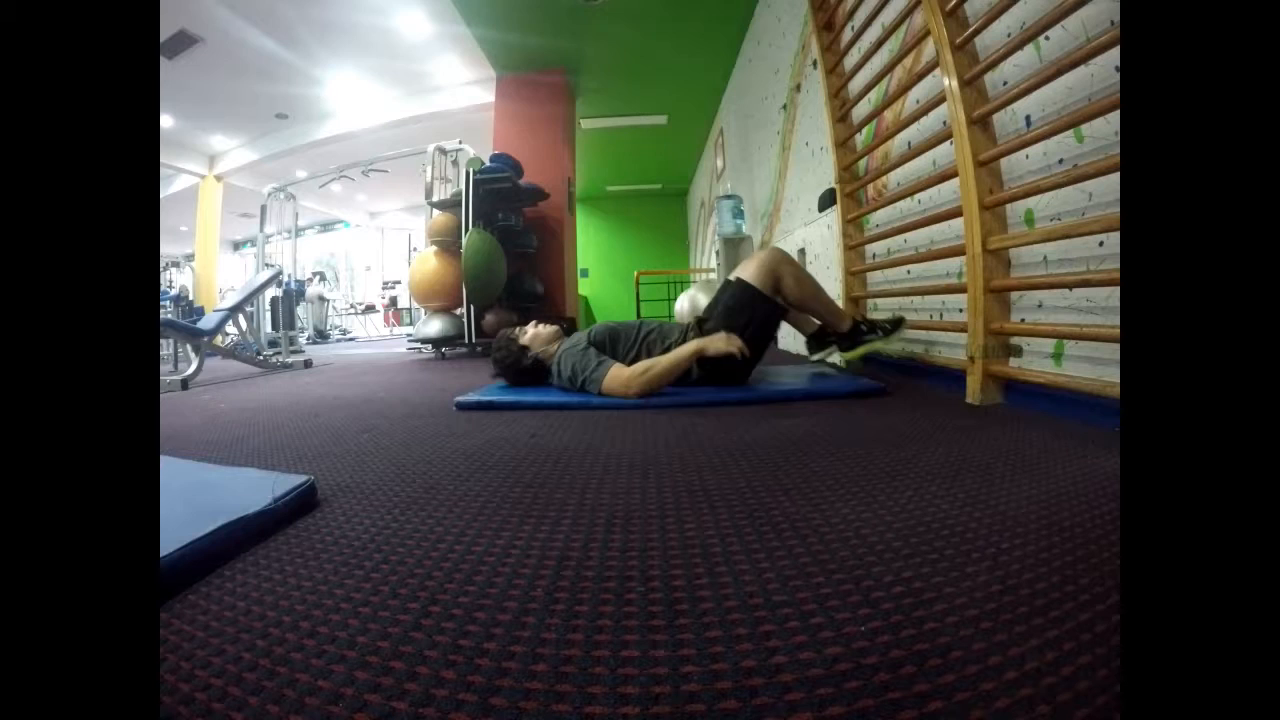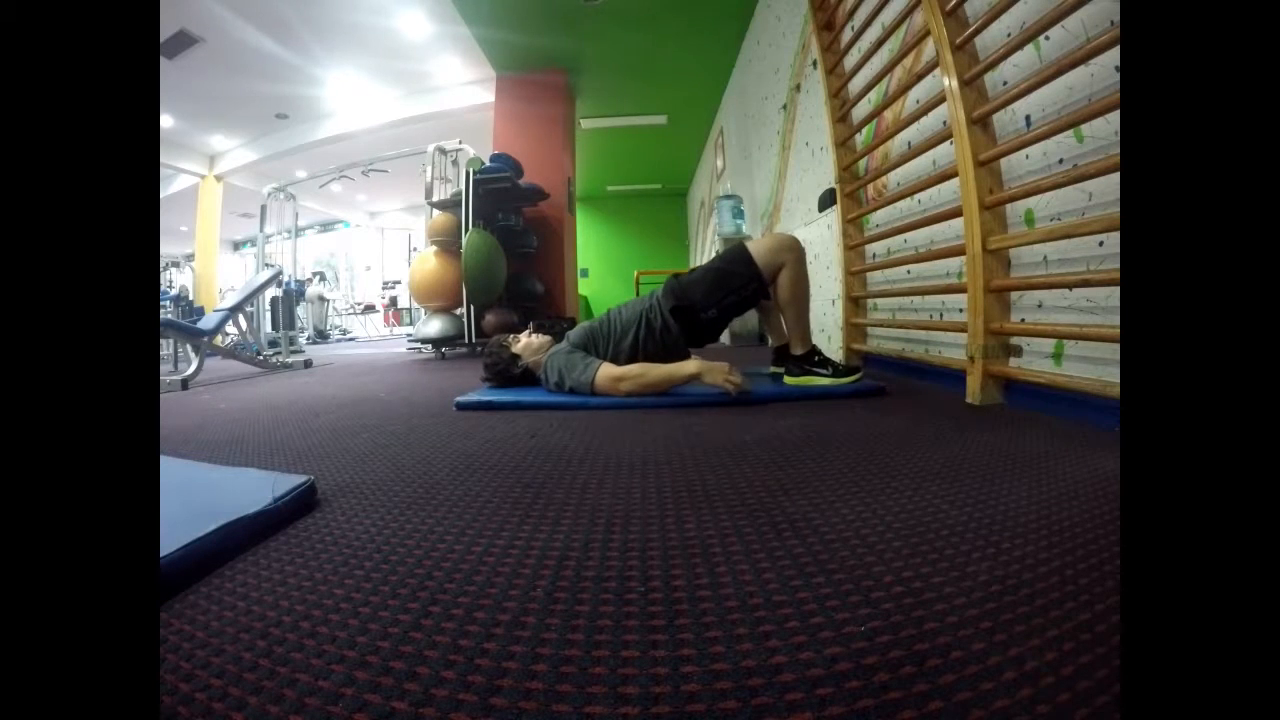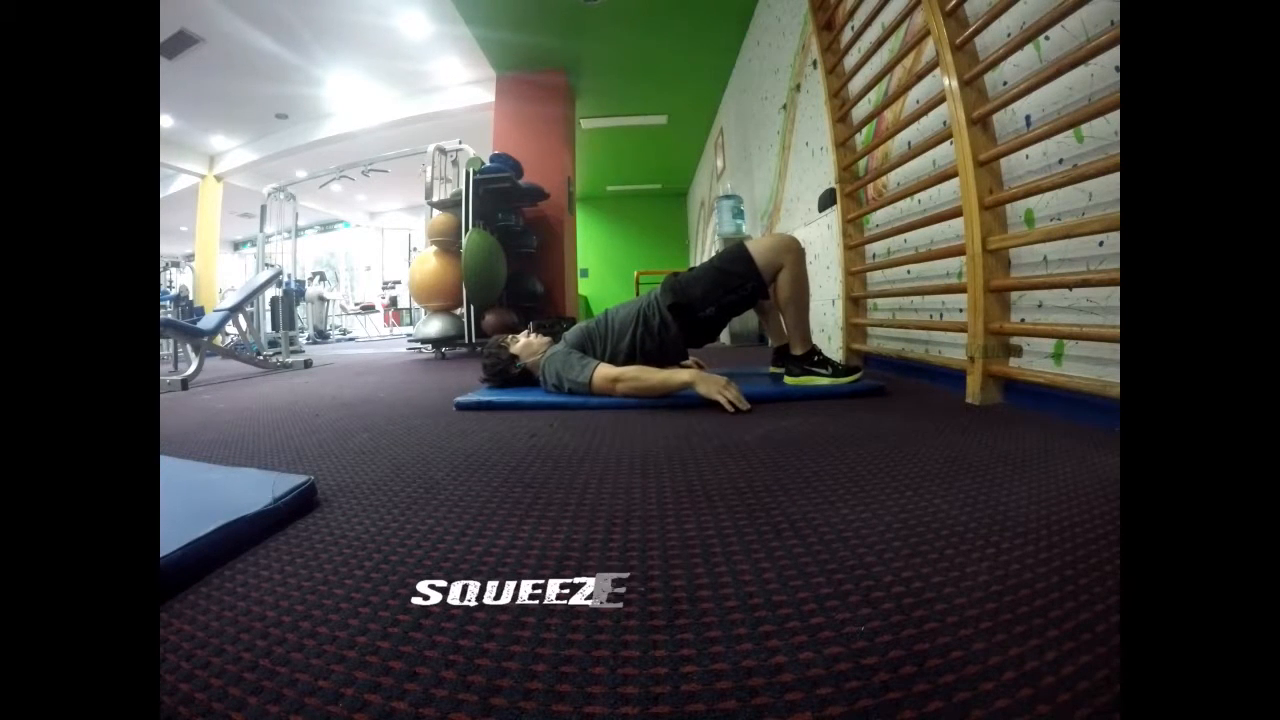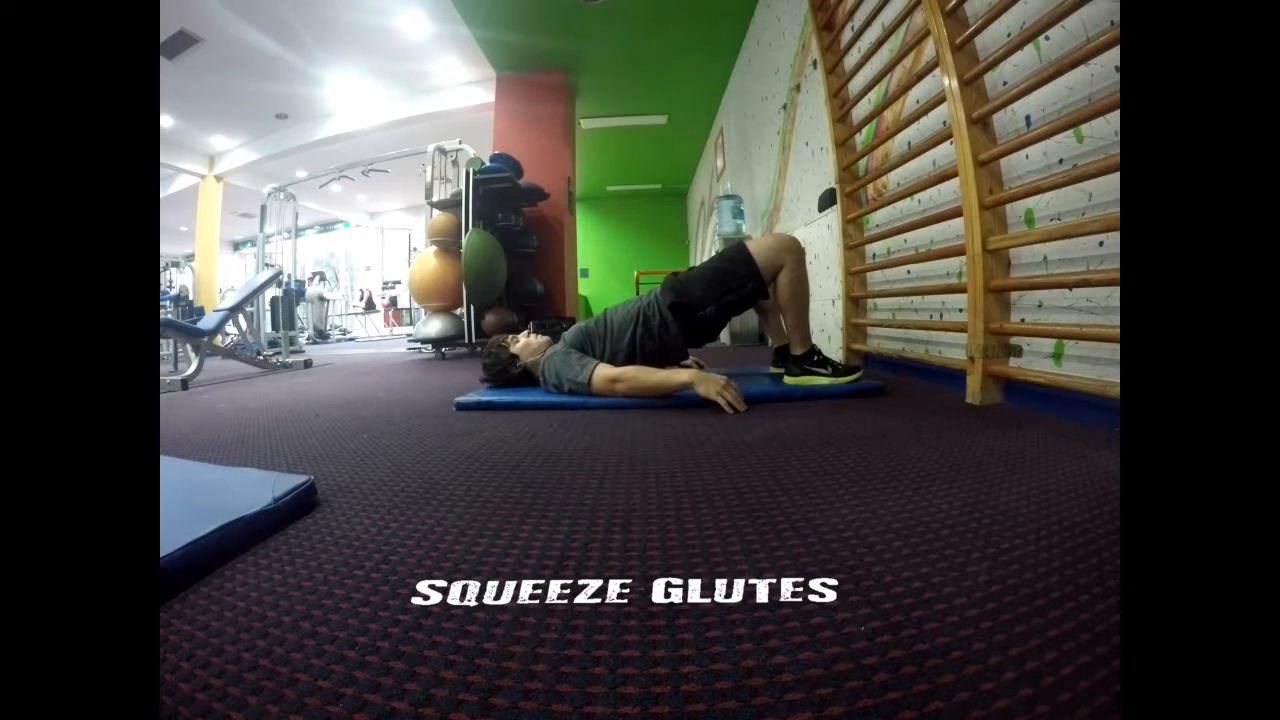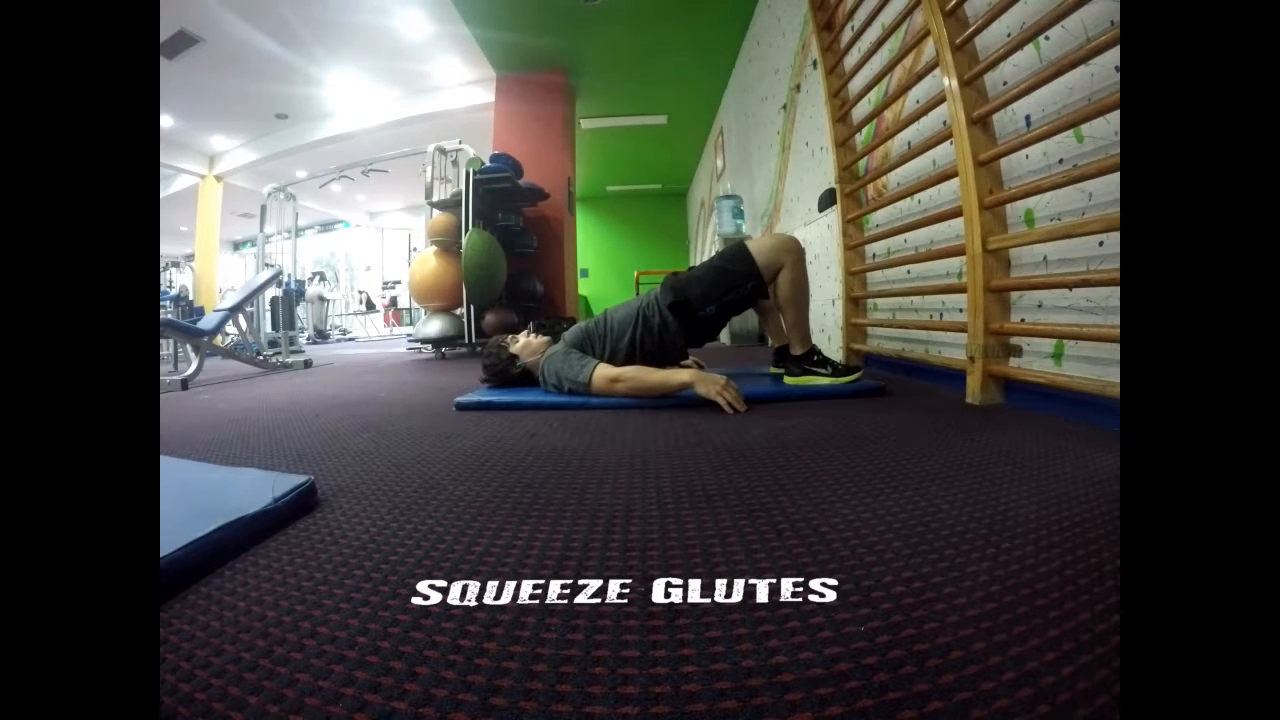
dt=1s
person 1, frame 1
left shoulder: (571, 350)
right shoulder: (571, 361)
right elbow: (632, 382)
right wrist: (701, 345)
left hip: (698, 341)
right hip: (707, 360)
left knee: (764, 277)
right knee: (770, 259)
left ankle: (822, 336)
right ankle: (847, 330)
person 1, frame 2
left shoulder: (557, 358)
right shoulder: (560, 367)
right elbow: (619, 380)
right wrist: (696, 367)
left hip: (672, 316)
right hip: (678, 312)
left knee: (765, 262)
right knee: (786, 248)
left ankle: (785, 353)
right ankle: (802, 360)
person 1, frame 3
left shoulder: (557, 355)
right shoulder: (556, 367)
right elbow: (616, 380)
right wrist: (692, 377)
left hip: (668, 315)
left knee: (764, 263)
right knee: (784, 248)
left ankle: (784, 354)
right ankle: (802, 361)
person 1, frame 4
left shoulder: (557, 354)
right shoulder: (557, 367)
right elbow: (614, 380)
right wrist: (690, 377)
left hip: (668, 313)
left knee: (764, 263)
right knee: (785, 248)
left ankle: (784, 354)
right ankle: (802, 360)
person 1, frame 5
left shoulder: (557, 355)
right shoulder: (556, 367)
right elbow: (614, 379)
right wrist: (690, 377)
left hip: (667, 314)
left knee: (762, 266)
right knee: (785, 249)
left ankle: (785, 354)
right ankle: (802, 360)
